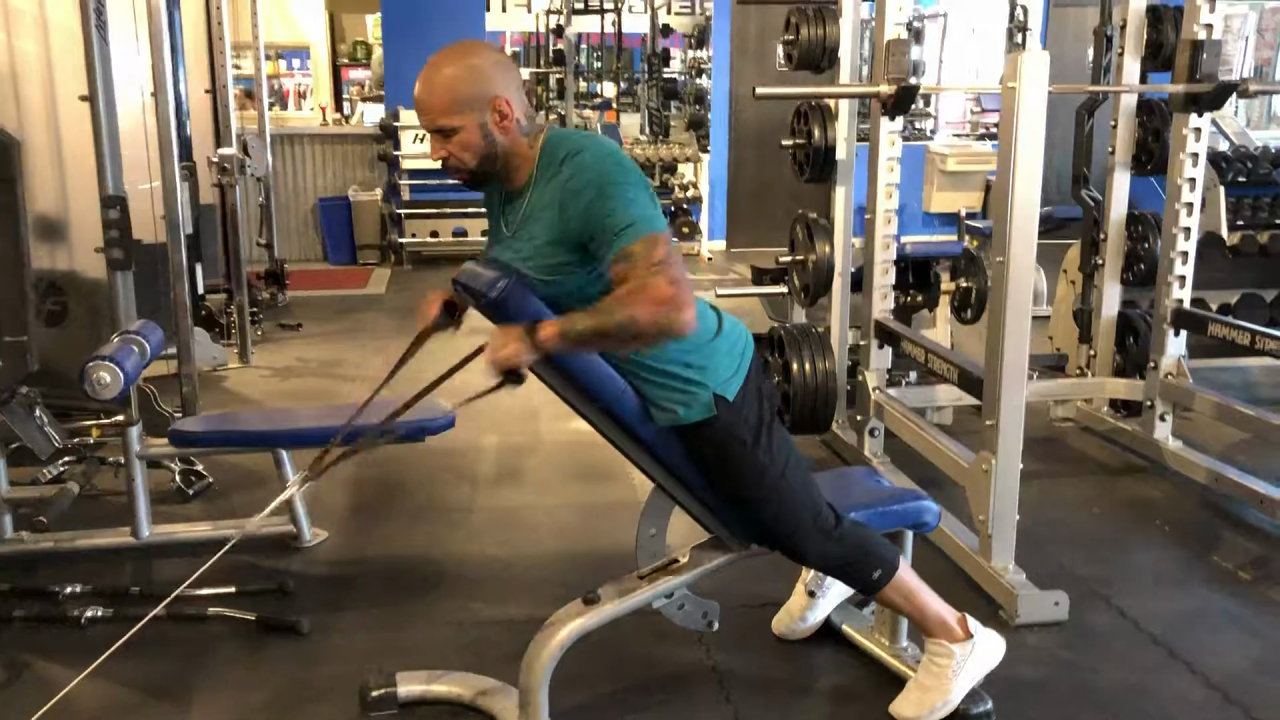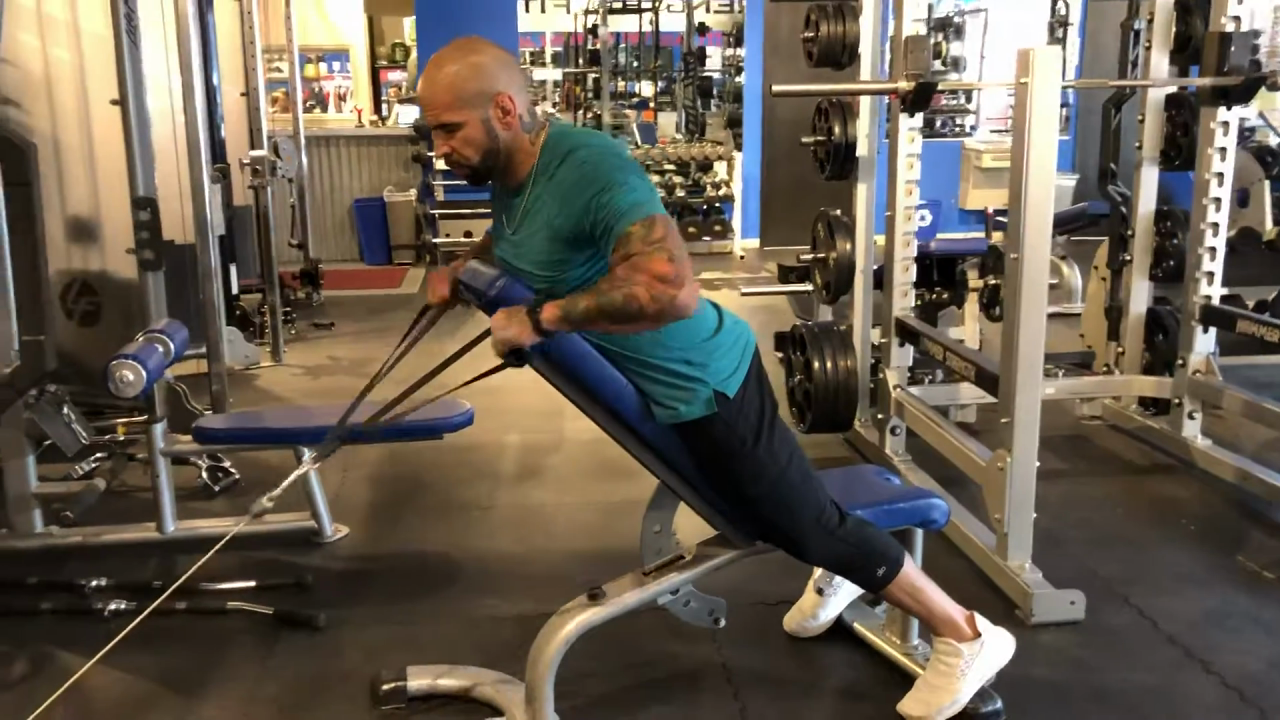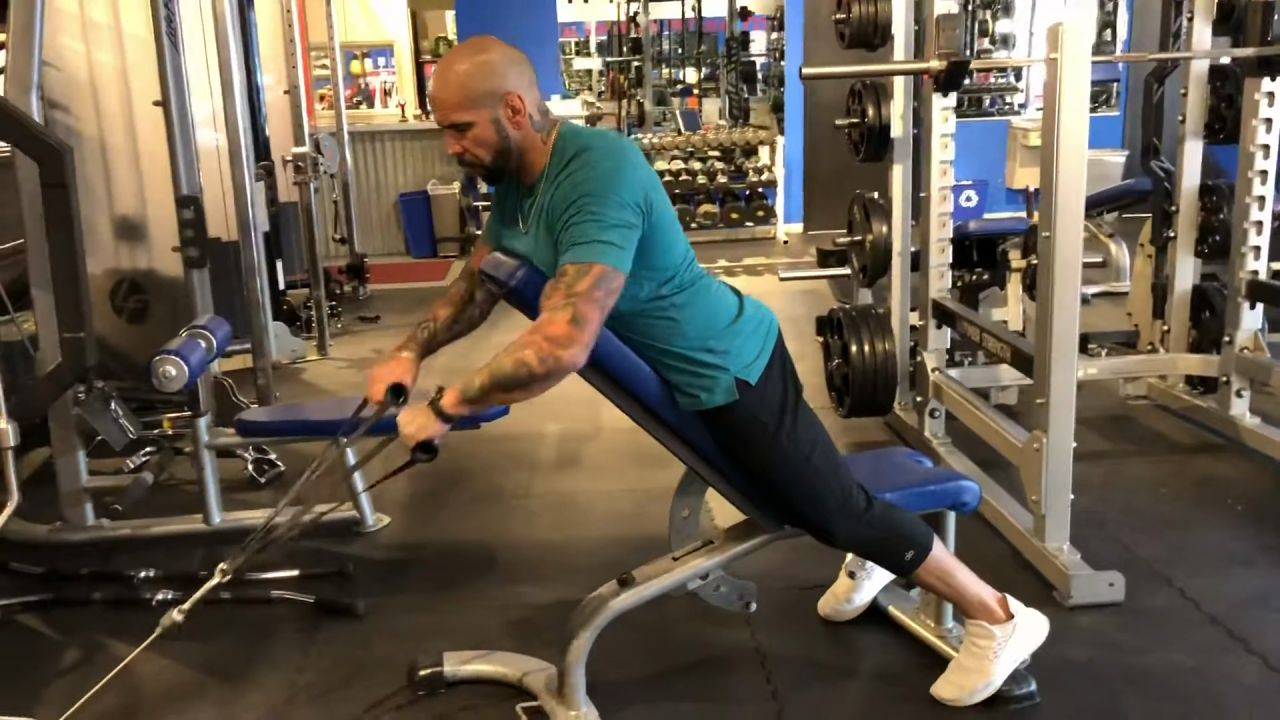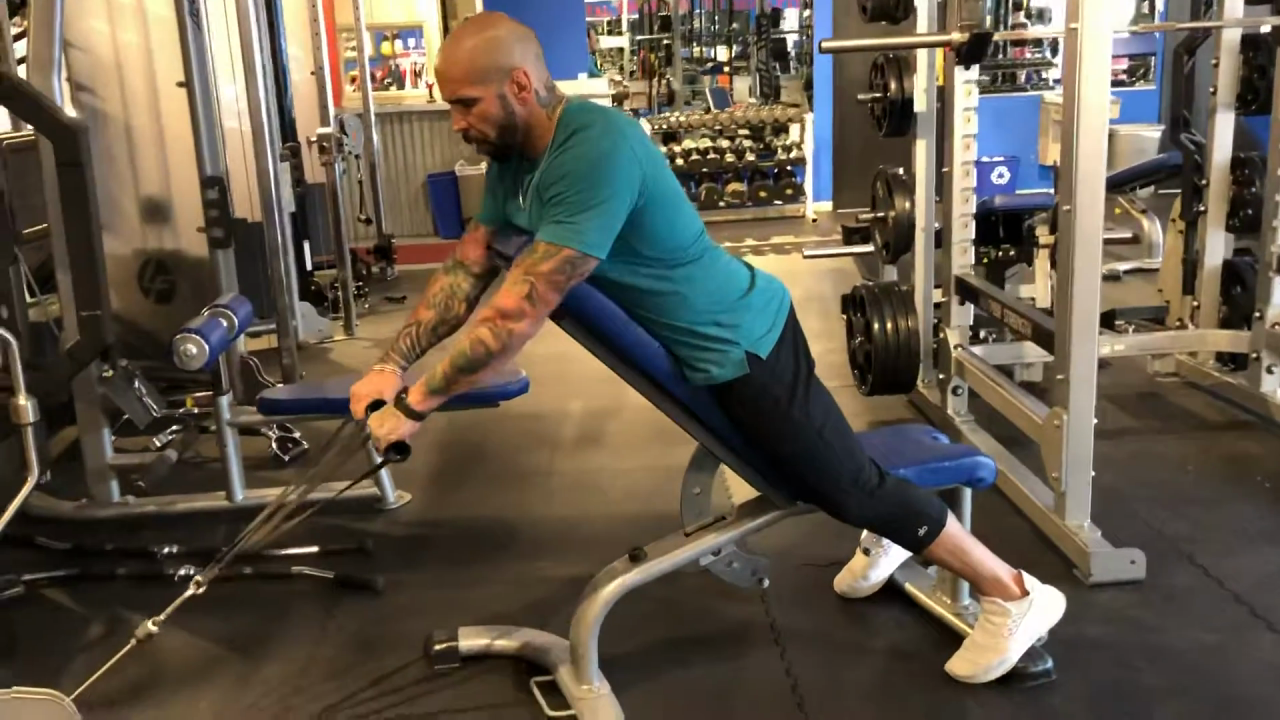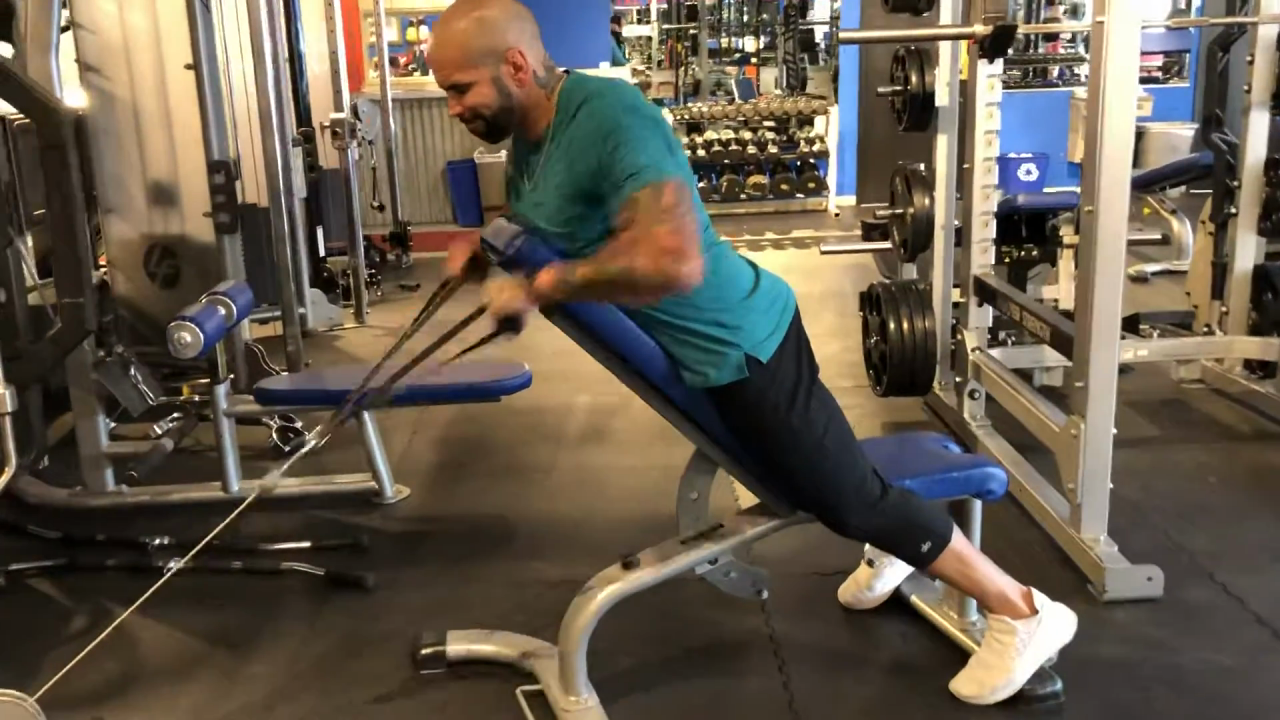
dt=0.5s
person 1, frame 1
left shoulder: (586, 172)
right shoulder: (505, 179)
left elbow: (672, 310)
left wrist: (541, 336)
right wrist: (464, 288)
left hip: (699, 385)
right hip: (652, 388)
left knee: (803, 525)
left ankle: (959, 638)
right ankle: (825, 576)
person 1, frame 2
left shoulder: (589, 168)
right shoulder: (510, 173)
left elbow: (672, 291)
right elbow: (511, 244)
left wrist: (539, 319)
right wrist: (463, 271)
left hip: (700, 383)
right hip: (657, 383)
left knee: (806, 521)
left ankle: (967, 636)
right ankle: (839, 574)
person 1, frame 3
left shoulder: (598, 176)
right shoulder: (515, 179)
left elbow: (563, 343)
right elbow: (479, 282)
left wrist: (444, 407)
right wrist: (411, 351)
left hip: (726, 370)
right hip: (684, 369)
left knee: (833, 506)
right knee: (797, 491)
left ankle: (999, 618)
right ankle: (869, 560)
person 1, frame 4
left shoulder: (596, 153)
right shoulder: (515, 158)
left elbow: (518, 313)
right elbow: (467, 271)
left wrist: (415, 404)
right wrist: (394, 362)
left hip: (739, 342)
right hip: (695, 343)
left knee: (846, 482)
right knee: (816, 469)
left ankle: (1015, 594)
right ankle: (888, 535)
person 1, frame 5
left shoulder: (605, 117)
right shoulder: (532, 134)
left elbow: (677, 262)
right elbow: (553, 223)
left wrist: (537, 286)
right wrist: (488, 246)
left hip: (736, 343)
right hip: (701, 343)
left knee: (848, 496)
left ankle: (1025, 613)
right ankle: (890, 549)
